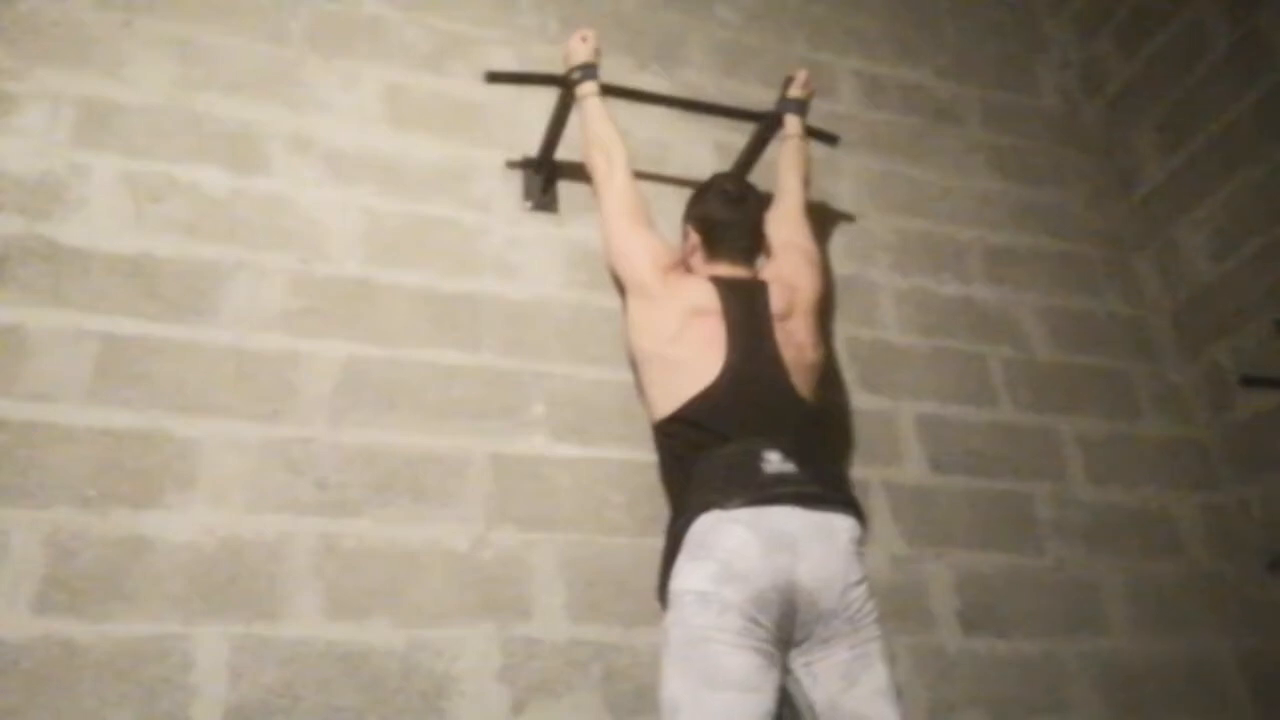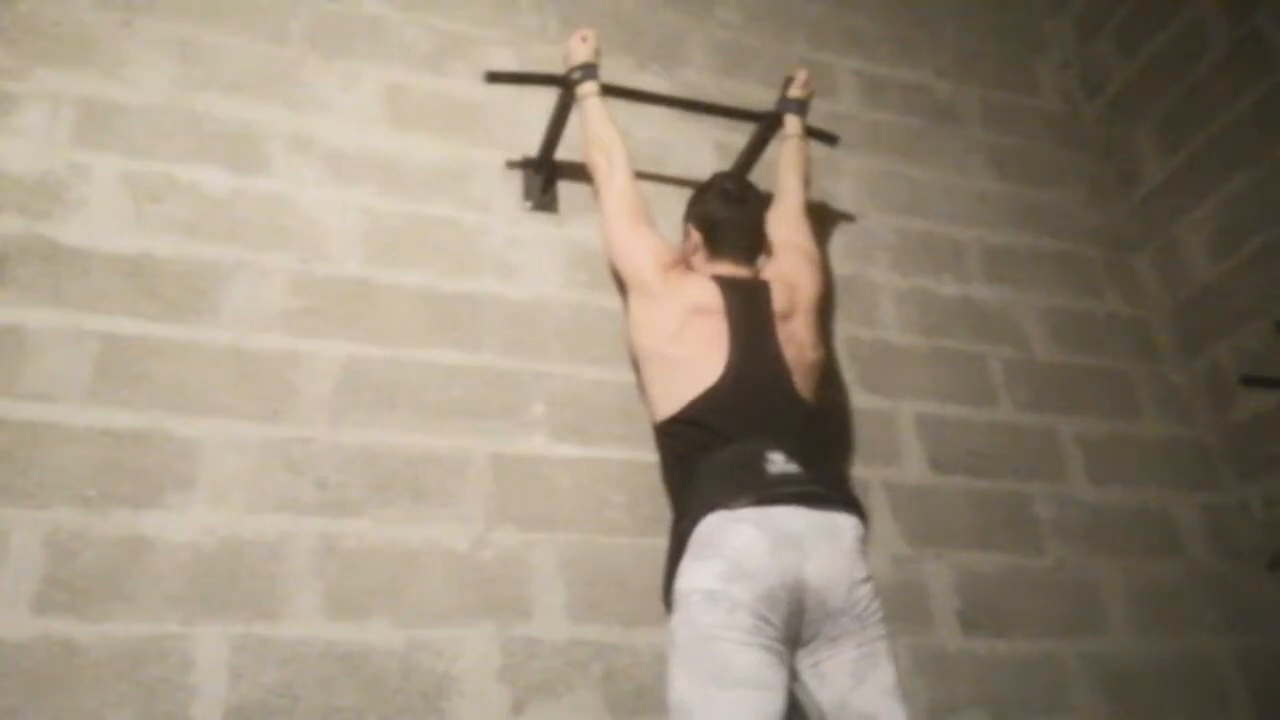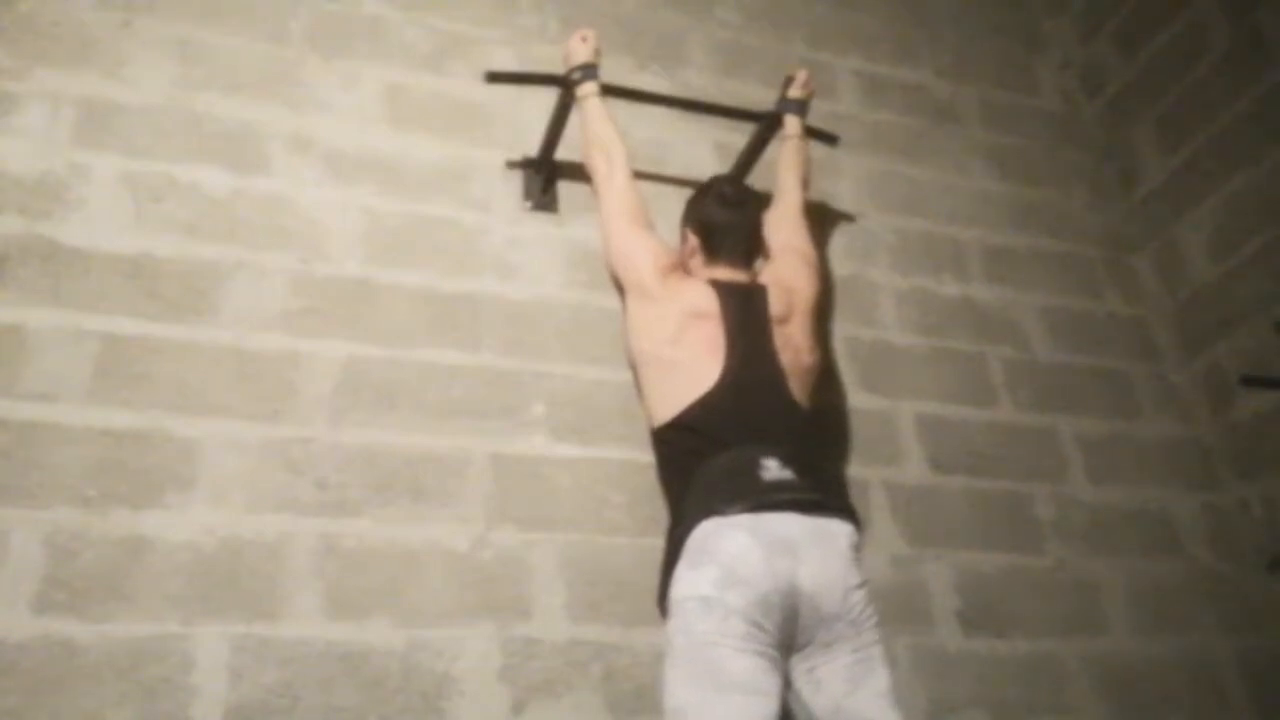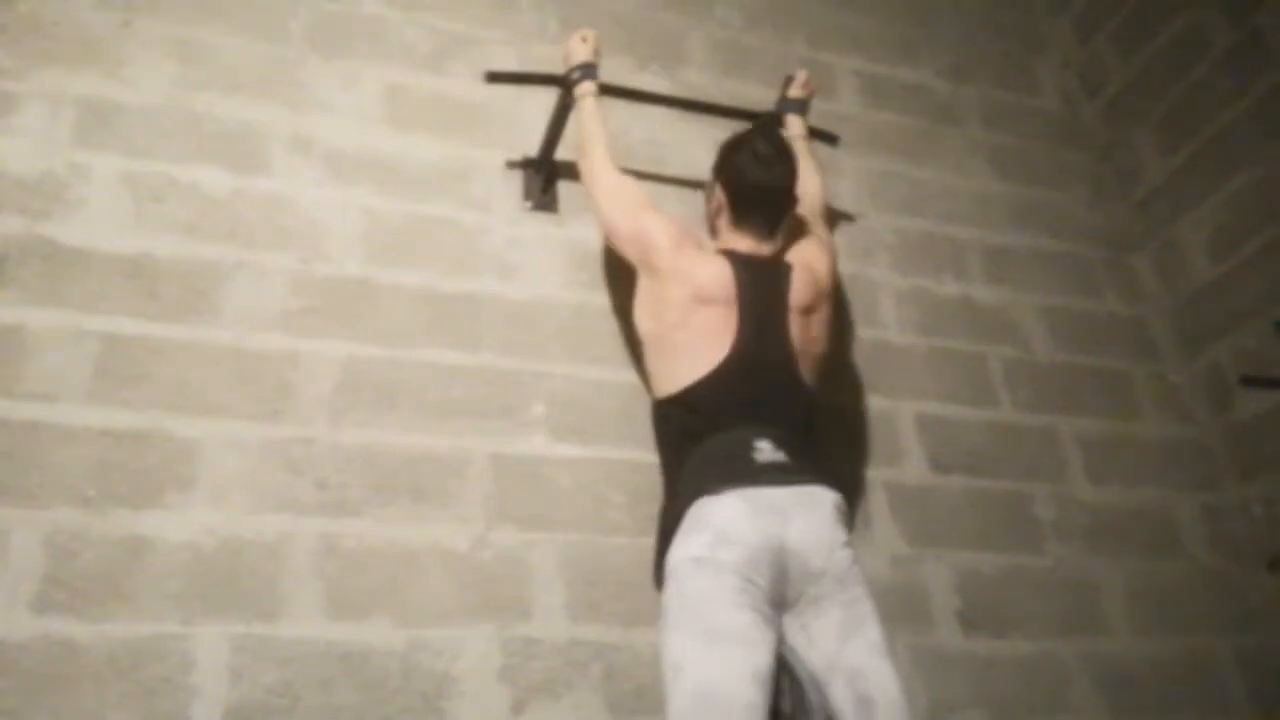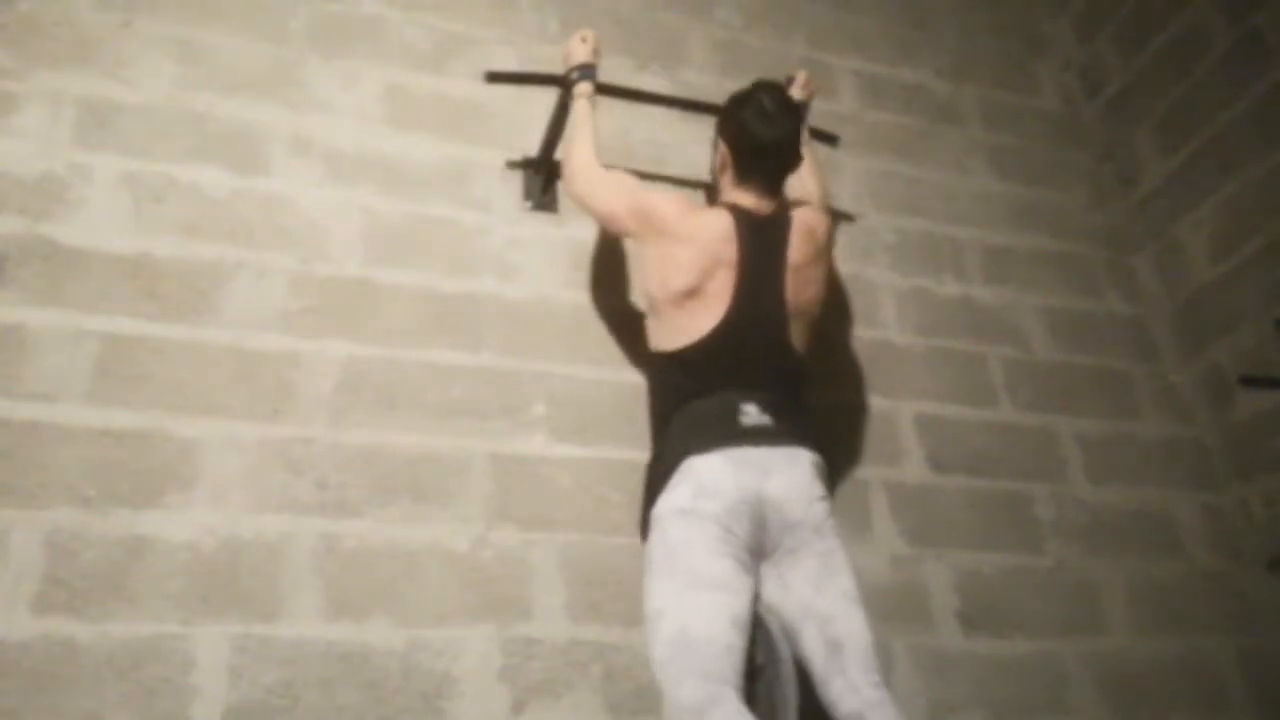
dt=0.5s
person 1, frame 1
left shoulder: (664, 292)
right shoulder: (795, 295)
left elbow: (612, 175)
right elbow: (790, 198)
left wrist: (585, 78)
right wrist: (793, 116)
left hip: (726, 540)
right hip: (827, 536)
person 1, frame 2
left shoulder: (665, 290)
right shoulder: (794, 293)
left elbow: (611, 173)
right elbow: (790, 200)
left wrist: (585, 79)
right wrist: (792, 116)
left hip: (732, 540)
right hip: (831, 534)
person 1, frame 3
left shoulder: (663, 295)
right shoulder: (791, 299)
left elbow: (612, 175)
right elbow: (789, 199)
left wrist: (585, 79)
right wrist: (793, 117)
left hip: (725, 548)
right hip: (824, 542)
person 1, frame 4
left shoulder: (675, 264)
right shoulder: (812, 273)
left elbow: (600, 172)
right elbow: (809, 195)
left wrist: (584, 80)
right wrist: (793, 116)
left hip: (718, 519)
right hip: (814, 512)
person 1, frame 5
left shoulder: (674, 226)
right shoulder: (812, 236)
left elbow: (580, 174)
right elbow: (807, 193)
left wrist: (582, 81)
right wrist: (795, 117)
left hip: (702, 477)
right hip: (792, 471)
